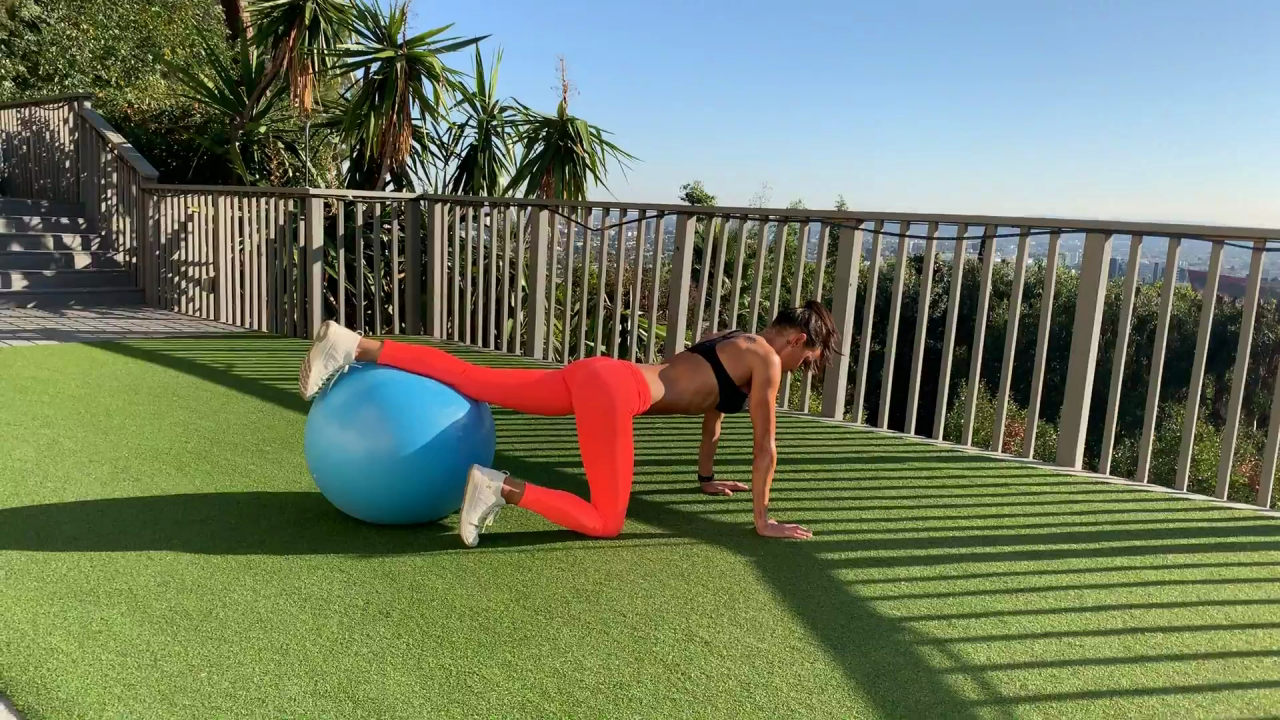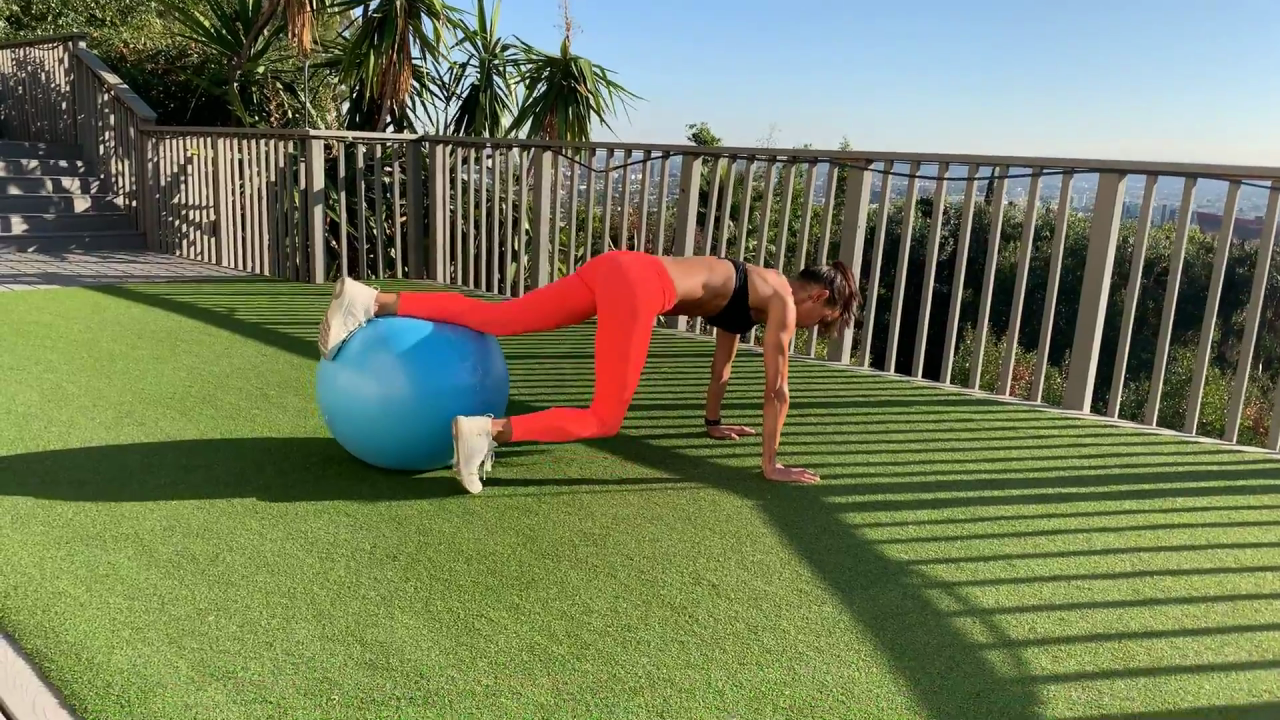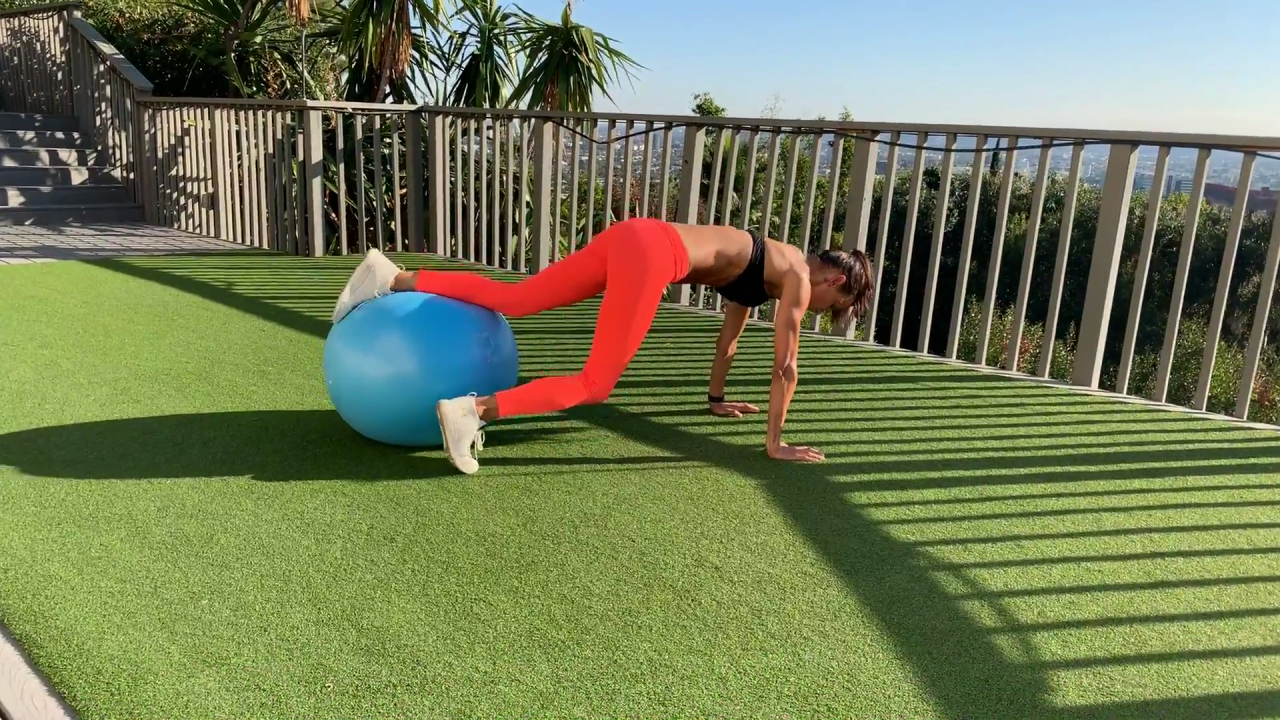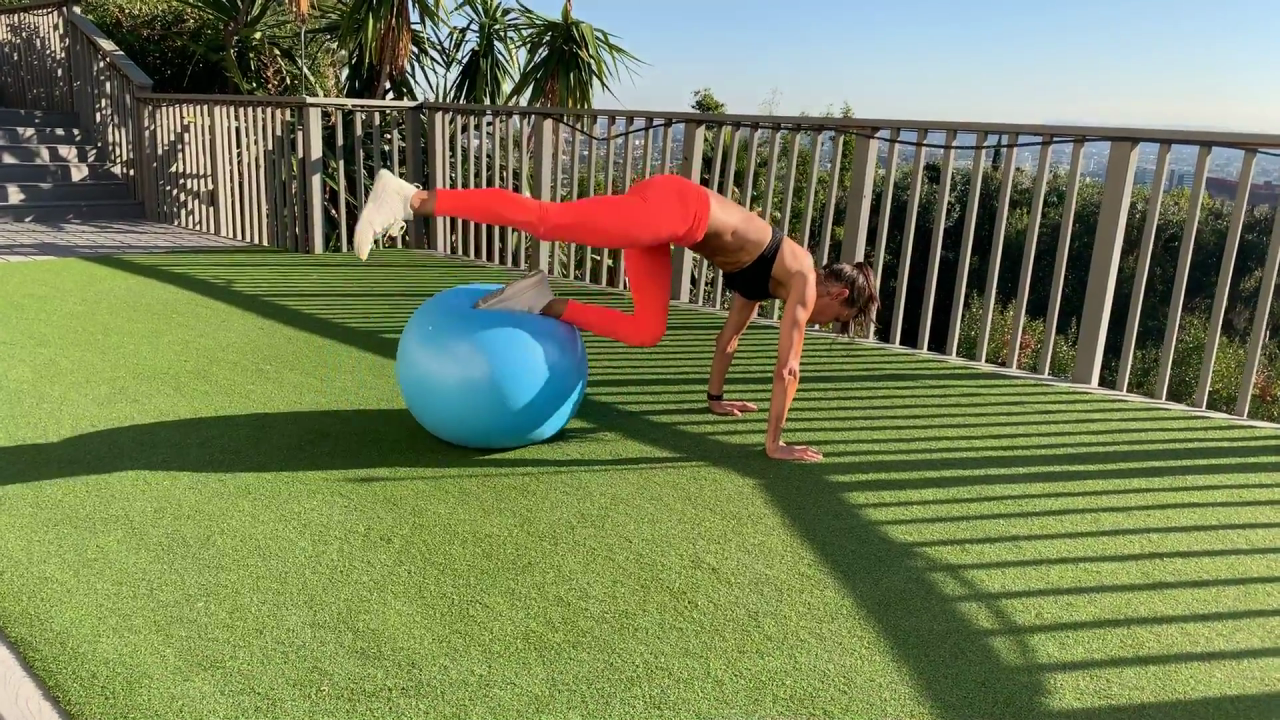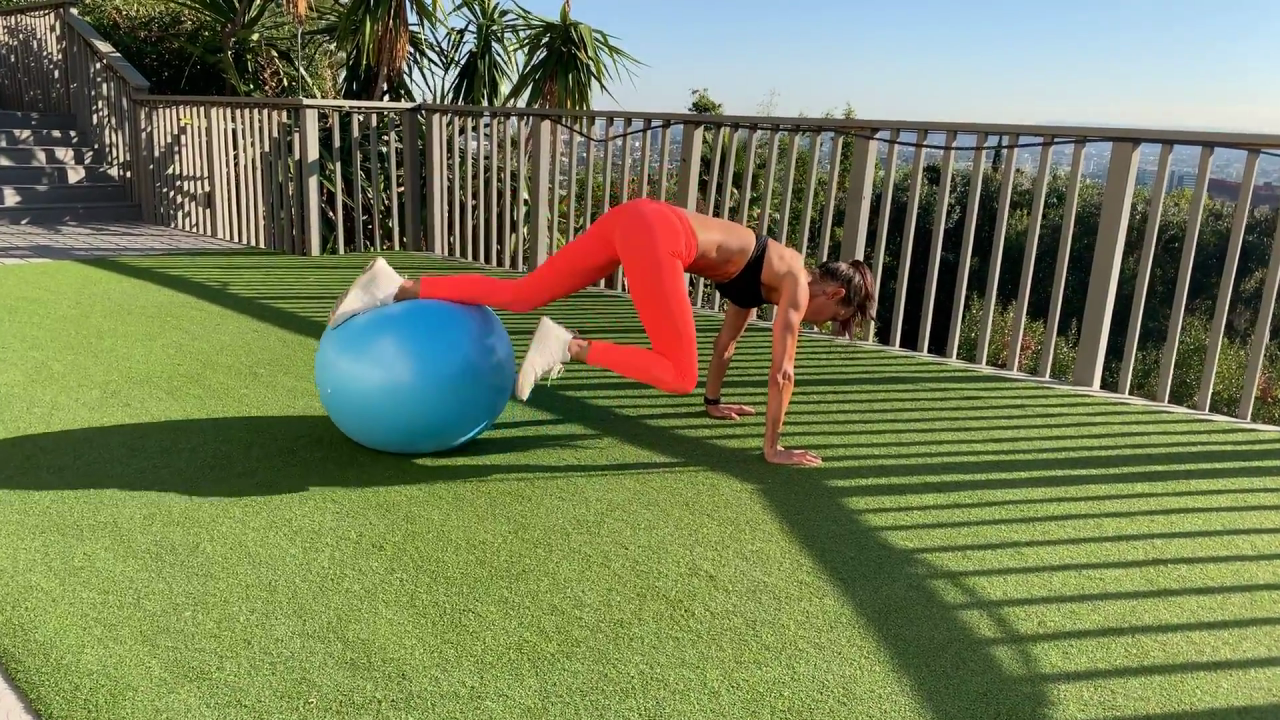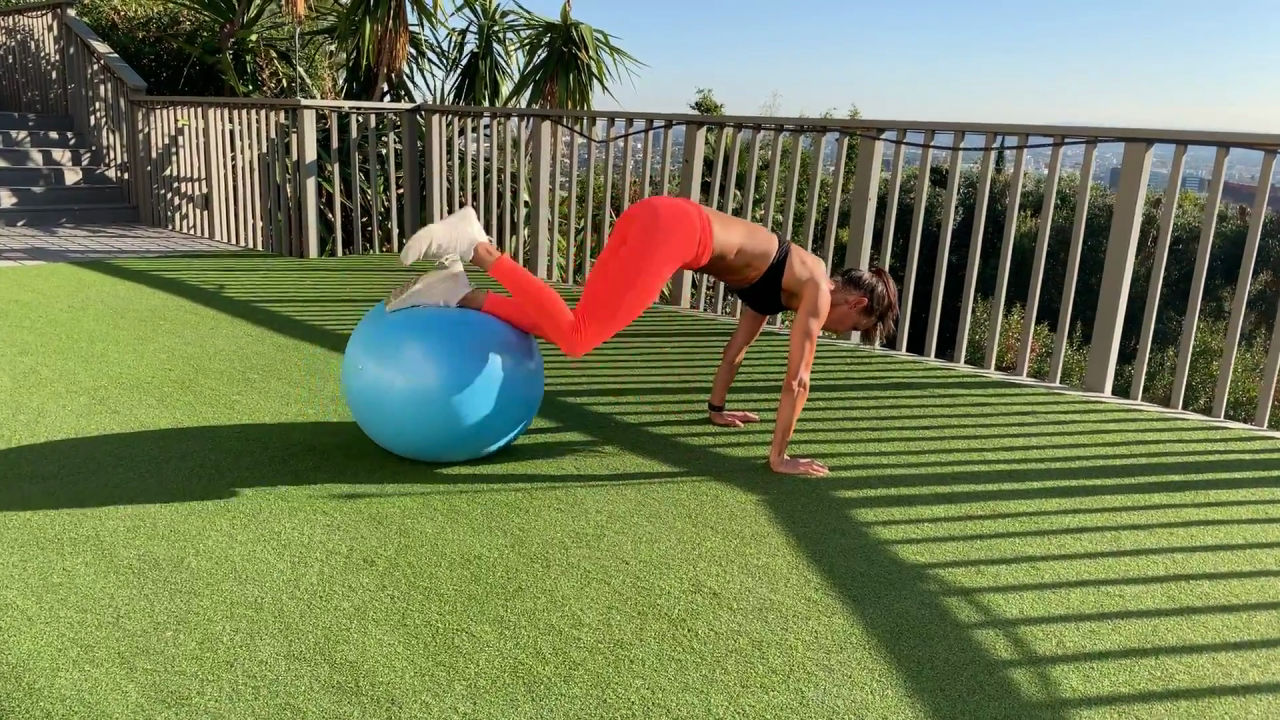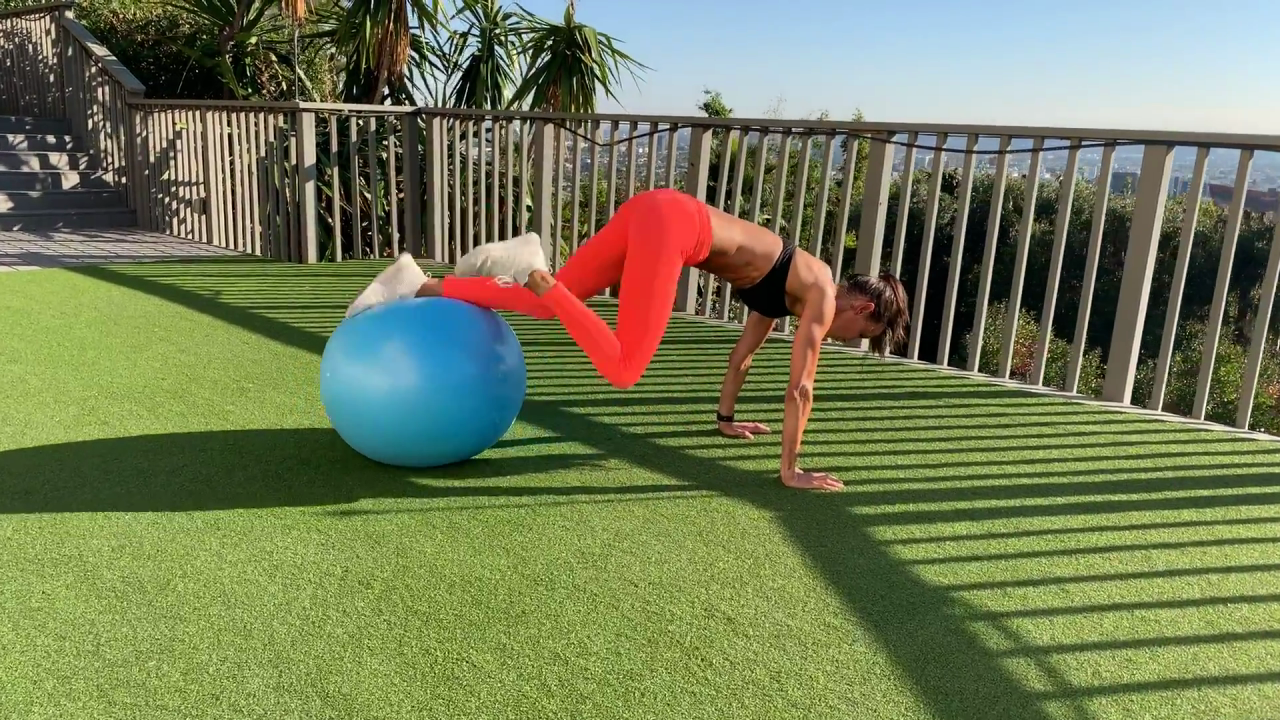
dt=0.7s
person 1, frame 1
left shoulder: (734, 345)
right shoulder: (766, 359)
left elbow: (712, 410)
right elbow: (764, 446)
left wrist: (706, 478)
right wrist: (763, 519)
left hip: (594, 375)
right hip: (613, 392)
left knee: (471, 380)
right knee: (606, 524)
left ankle: (352, 345)
right ankle: (501, 488)
person 1, frame 2
left shoulder: (750, 293)
right shoulder: (783, 300)
left elbow: (723, 358)
right elbow: (776, 389)
left wrist: (713, 422)
right wrist: (770, 464)
left hip: (615, 269)
right hip: (635, 285)
left knee: (491, 317)
right knee: (603, 420)
left ankle: (368, 301)
right ankle: (489, 430)
person 1, frame 3
left shoulder: (762, 270)
right shoulder: (798, 275)
left elbow: (730, 333)
right elbow: (785, 367)
left wrist: (716, 398)
right wrist: (775, 443)
left hip: (629, 238)
right hip: (649, 253)
left knee: (509, 299)
right knee: (595, 385)
left ankle: (388, 276)
right ankle: (473, 410)
person 1, frame 4
left shoulder: (766, 277)
right shoulder: (805, 281)
left elbow: (730, 334)
right elbow: (787, 367)
left wrist: (715, 397)
right wrist: (775, 442)
left hip: (658, 210)
right hip: (668, 203)
left knee: (646, 333)
right knee: (541, 219)
left ankle: (541, 303)
right ankle: (411, 197)
person 1, frame 5
left shoulder: (760, 280)
right shoulder: (796, 282)
left elbow: (726, 339)
right elbow: (782, 372)
left wrist: (714, 403)
right wrist: (773, 446)
left hip: (630, 219)
right hip: (653, 234)
left knee: (520, 293)
right knee: (679, 377)
left ankle: (393, 288)
right ankle: (572, 347)
person 1, frame 6
left shoulder: (783, 288)
right shoulder: (819, 294)
left elbow: (738, 343)
right elbow: (797, 378)
left wrist: (718, 408)
right wrist: (780, 455)
left hip: (651, 216)
right hip: (670, 230)
left knee: (578, 329)
right knee: (573, 335)
left ankle: (457, 293)
right ankle: (472, 243)
person 1, frame 7
left shoulder: (786, 293)
right shoulder: (823, 295)
left elbow: (744, 351)
right elbow: (799, 388)
left wrist: (725, 420)
right wrist: (791, 470)
left hip: (653, 213)
right hip: (670, 225)
left knee: (549, 299)
right knee: (621, 370)
left ankle: (418, 286)
right ankle: (530, 267)
